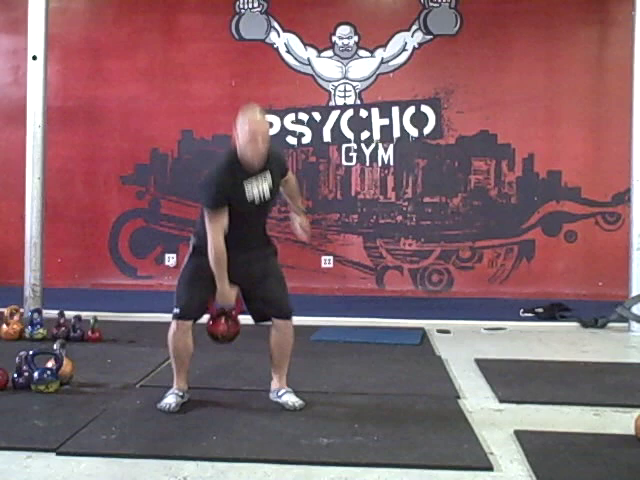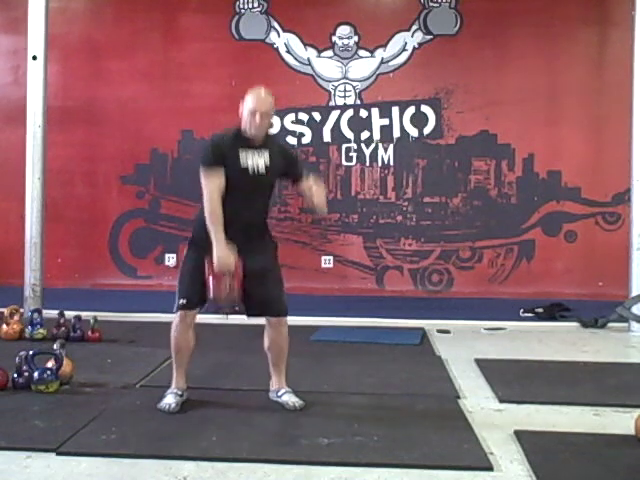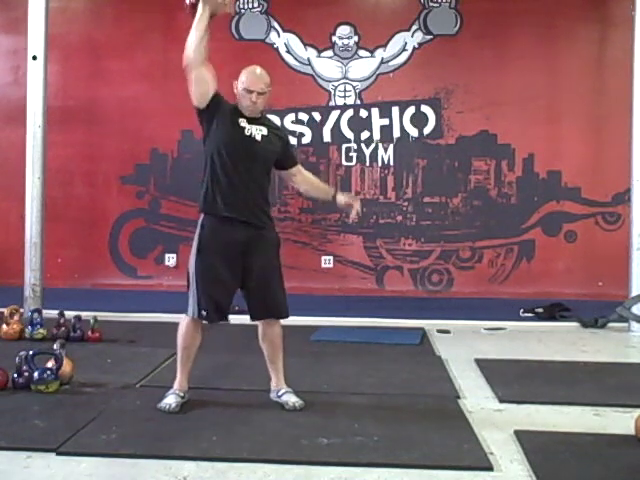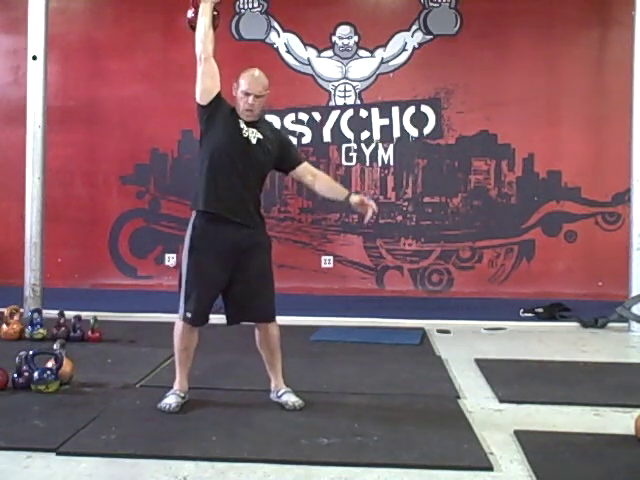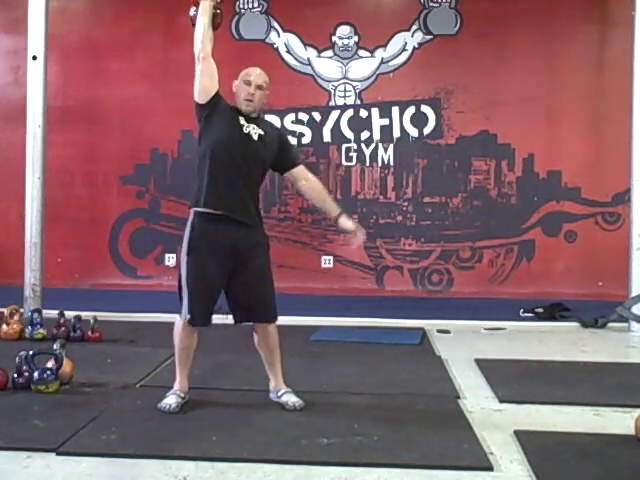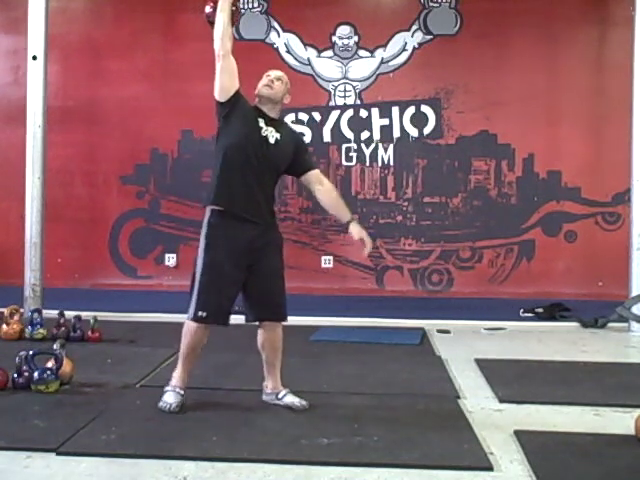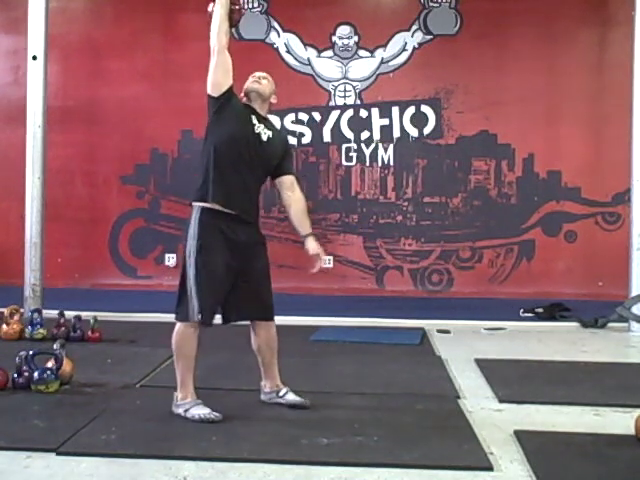
dt=0.5s
person 1, frame 1
left shoulder: (275, 159)
right shoulder: (219, 177)
left elbow: (287, 181)
right elbow: (215, 238)
left wrist: (297, 212)
right wrist: (222, 286)
left hip: (257, 251)
right hip: (210, 253)
left knee: (282, 317)
right knee: (181, 320)
left ankle: (279, 385)
right ankle: (179, 386)
person 1, frame 2
left shoulder: (281, 152)
right shoulder: (220, 145)
left elbow: (304, 185)
right elbow: (211, 197)
left wrist: (316, 195)
right wrist: (218, 245)
left hip: (257, 243)
right hip: (209, 242)
left knee: (277, 315)
right knee: (185, 312)
left ankle: (279, 385)
right ankle: (178, 386)
person 1, frame 3
left shoulder: (276, 135)
right shoulder: (217, 113)
left elbow: (297, 175)
right elbow: (193, 63)
left wrist: (335, 196)
left hip: (260, 233)
right hip: (216, 229)
left knee: (270, 313)
right knee: (197, 312)
left ankle: (279, 385)
right ankle: (180, 386)
person 1, frame 4
left shoulder: (274, 138)
right shoulder: (215, 115)
left elbow: (309, 175)
right elbow: (204, 57)
left wrist: (349, 196)
left hip: (251, 235)
right hip: (207, 230)
left knee: (264, 316)
right knee: (189, 314)
left ankle: (278, 386)
right ankle: (180, 387)
person 1, frame 5
left shoulder: (273, 137)
right shoulder: (214, 111)
left elbow: (304, 179)
right elbow: (203, 56)
left wrist: (340, 216)
left hip: (250, 233)
right hip: (206, 227)
left knee: (263, 315)
right knee: (190, 312)
left ankle: (277, 386)
right ankle: (180, 387)
person 1, frame 6
left shoulder: (291, 139)
right shoulder: (235, 111)
left elbow: (319, 183)
right elbow: (223, 54)
left wrist: (350, 221)
left hip: (265, 232)
right hip: (223, 226)
left knee: (272, 315)
right knee: (203, 312)
left ankle: (273, 387)
right ankle: (178, 382)
person 1, frame 7
left shoulder: (278, 141)
right shoulder: (225, 108)
left elbow: (290, 191)
right elbow: (219, 49)
left wrist: (308, 236)
left hip: (249, 230)
right hip: (211, 222)
left knee: (262, 313)
right knee: (193, 313)
left ankle: (272, 385)
right ankle: (184, 397)
